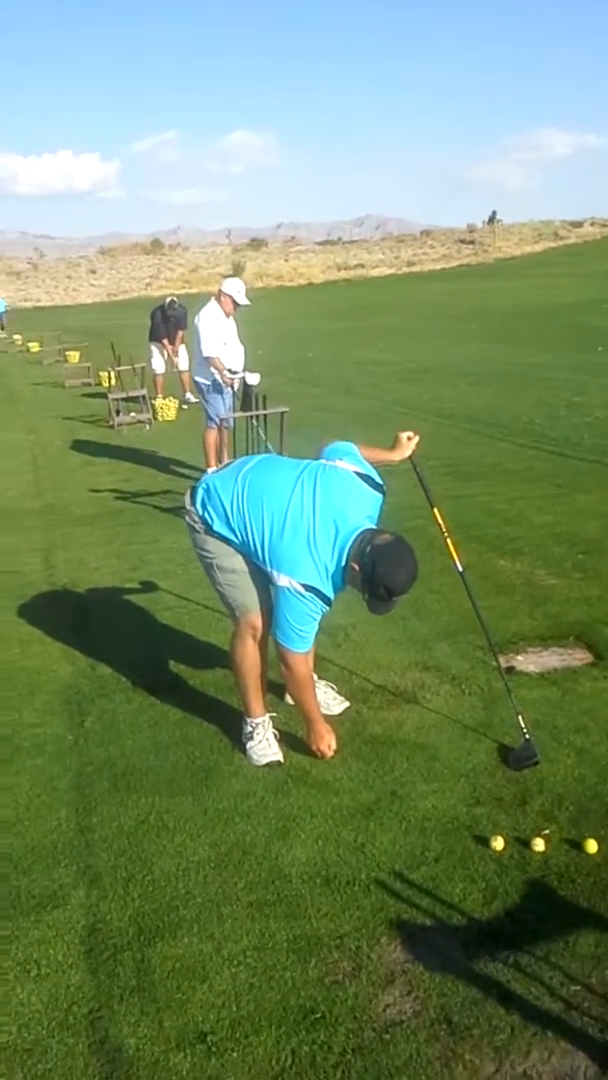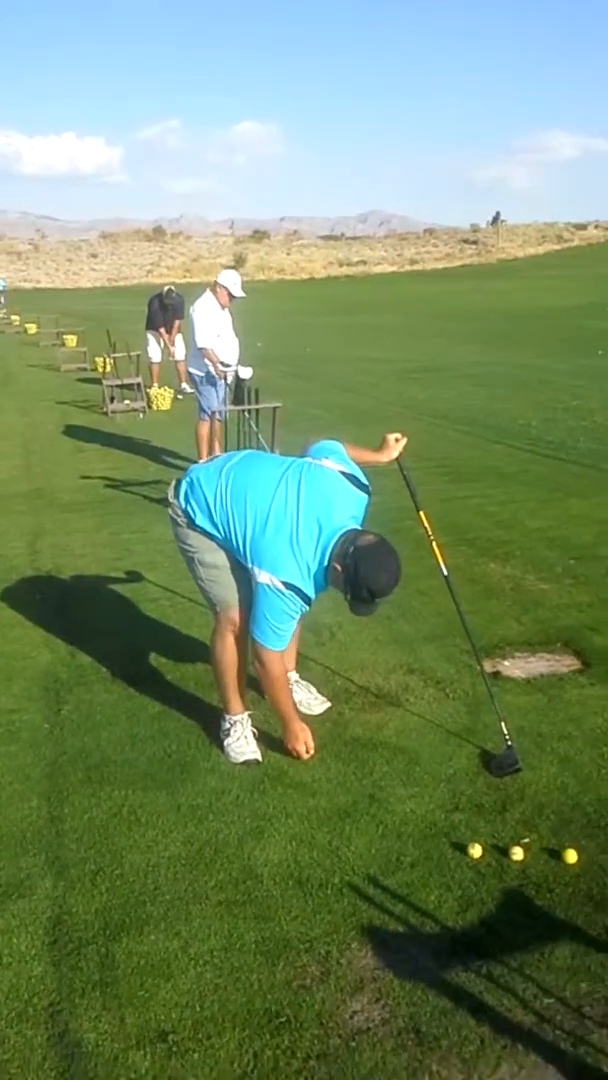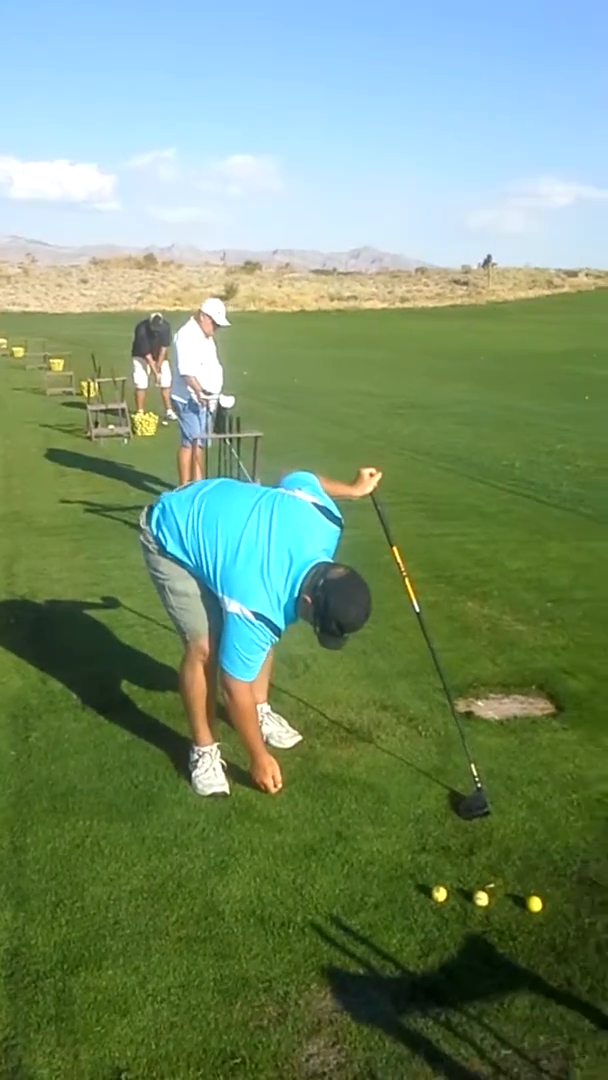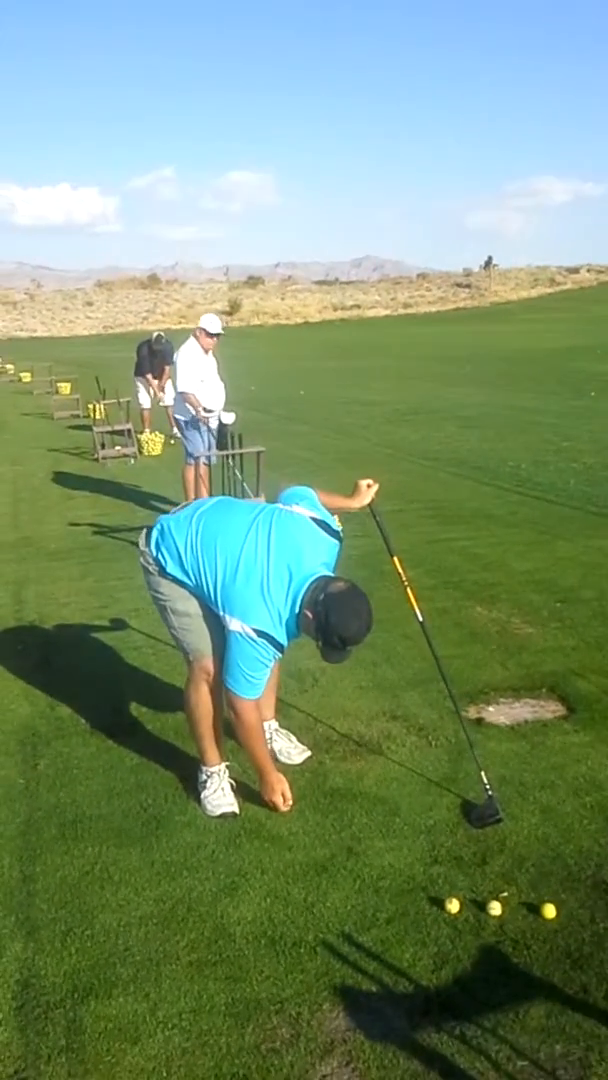
dt=0.2s
person 1, frame 1
left shoulder: (369, 490)
right shoulder: (308, 579)
left elbow: (339, 449)
right elbow: (291, 658)
left wrist: (392, 454)
right wrist: (316, 726)
right hip: (215, 517)
right knee: (254, 622)
left ankle: (307, 682)
right ankle: (255, 723)
person 1, frame 2
left shoulder: (354, 489)
right shoulder: (288, 577)
left elbow: (326, 447)
right elbow: (267, 656)
left wrist: (379, 455)
right wrist: (291, 725)
right hip: (198, 510)
right knee: (235, 617)
left ankle: (288, 679)
right ankle: (234, 720)
person 1, frame 3
left shoulder: (326, 522)
right shoulder: (258, 607)
left elbow: (300, 479)
right elbow: (236, 686)
left wrist: (355, 489)
right wrist: (259, 760)
right hip: (169, 536)
right knee: (205, 647)
left ankle: (260, 712)
right ankle: (203, 751)
person 1, frame 4
left shoulder: (326, 537)
right shoulder: (258, 624)
left elbow: (297, 493)
right elbow: (241, 705)
left wrist: (352, 501)
right wrist: (268, 776)
right hip: (170, 557)
right knee: (208, 666)
left ankle: (268, 728)
right ankle: (212, 771)
